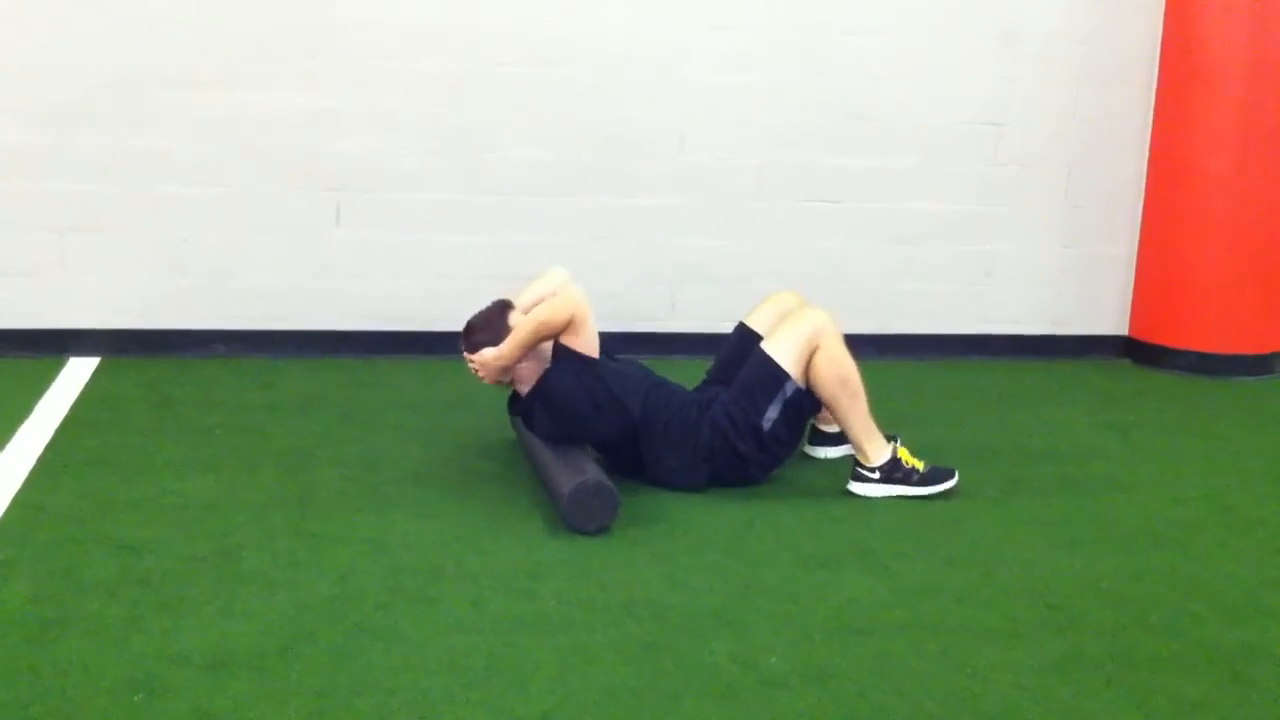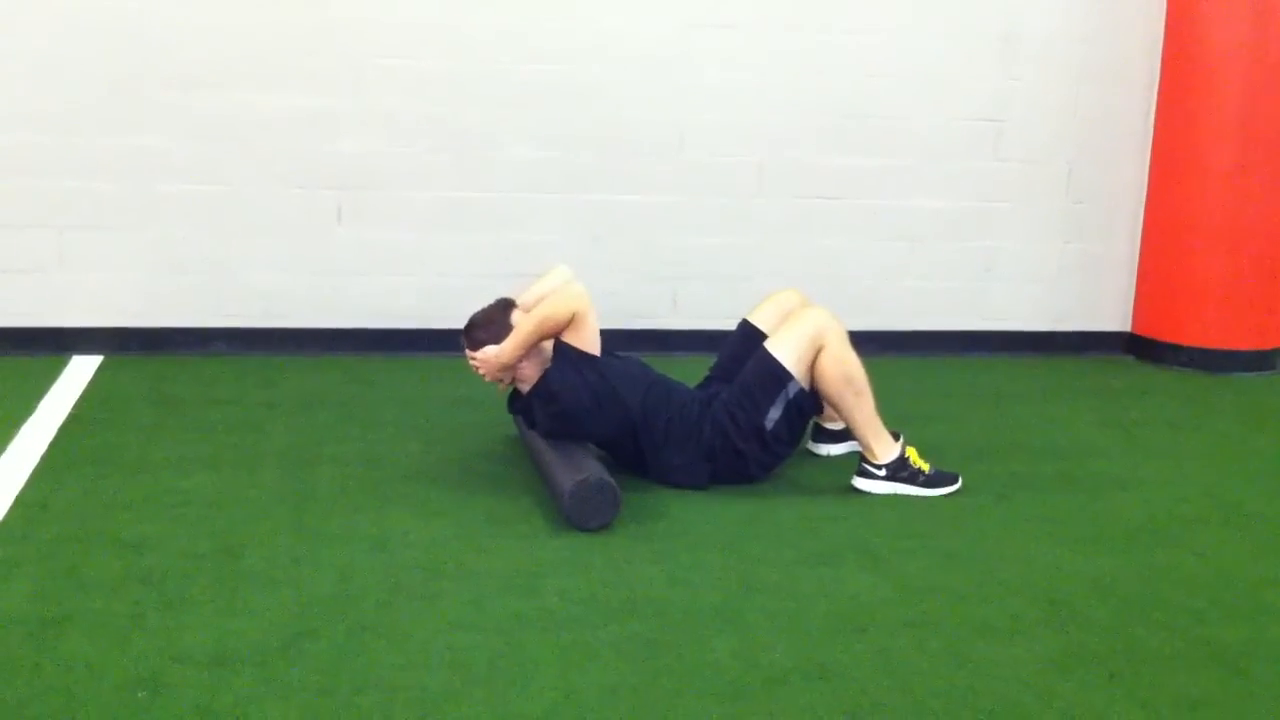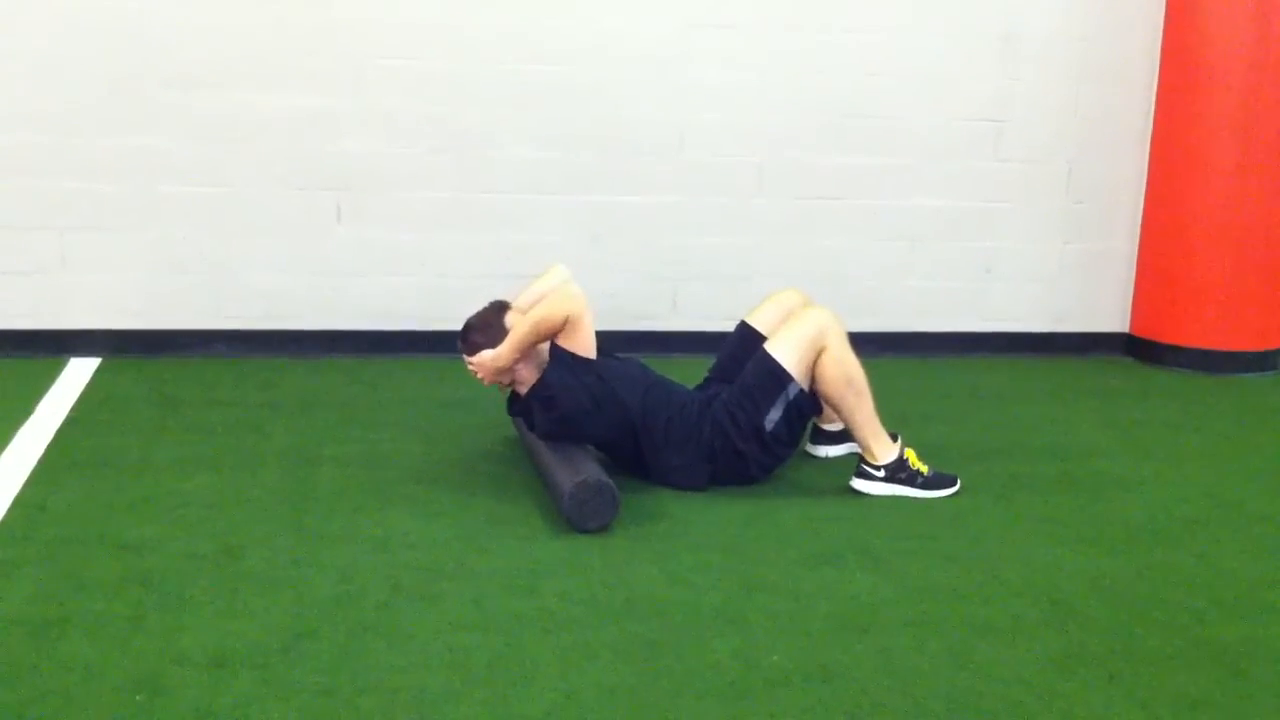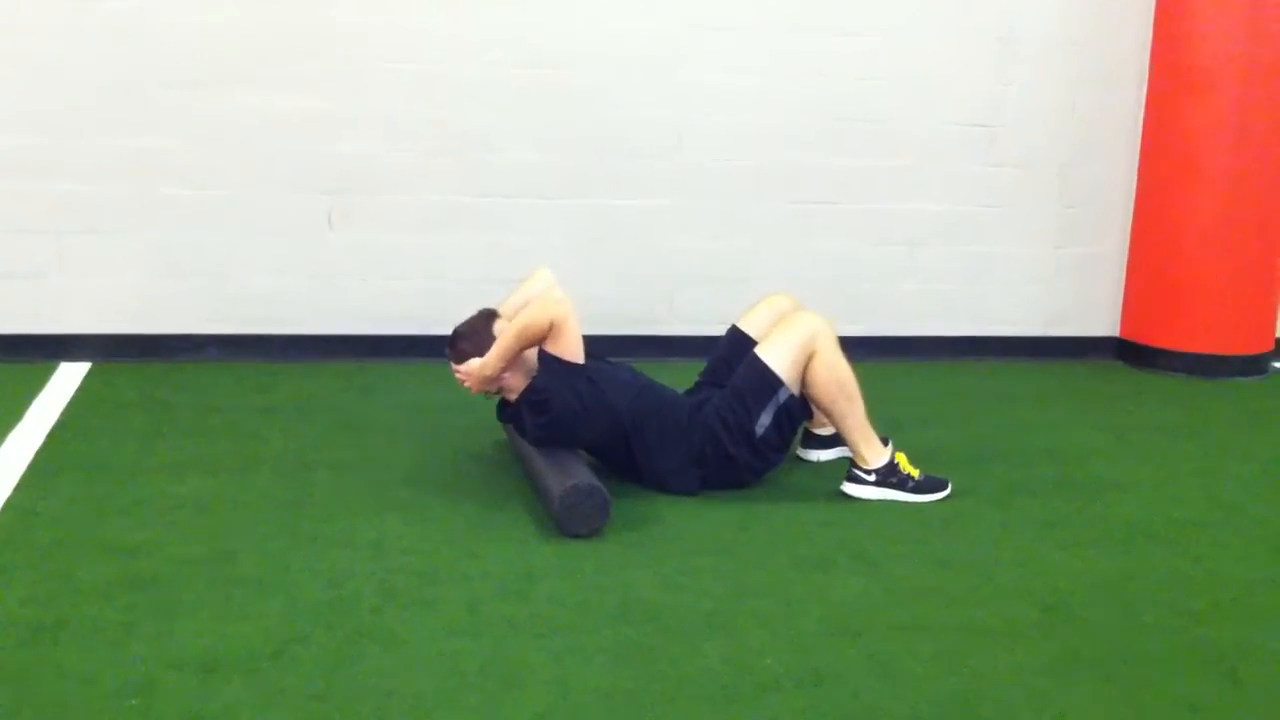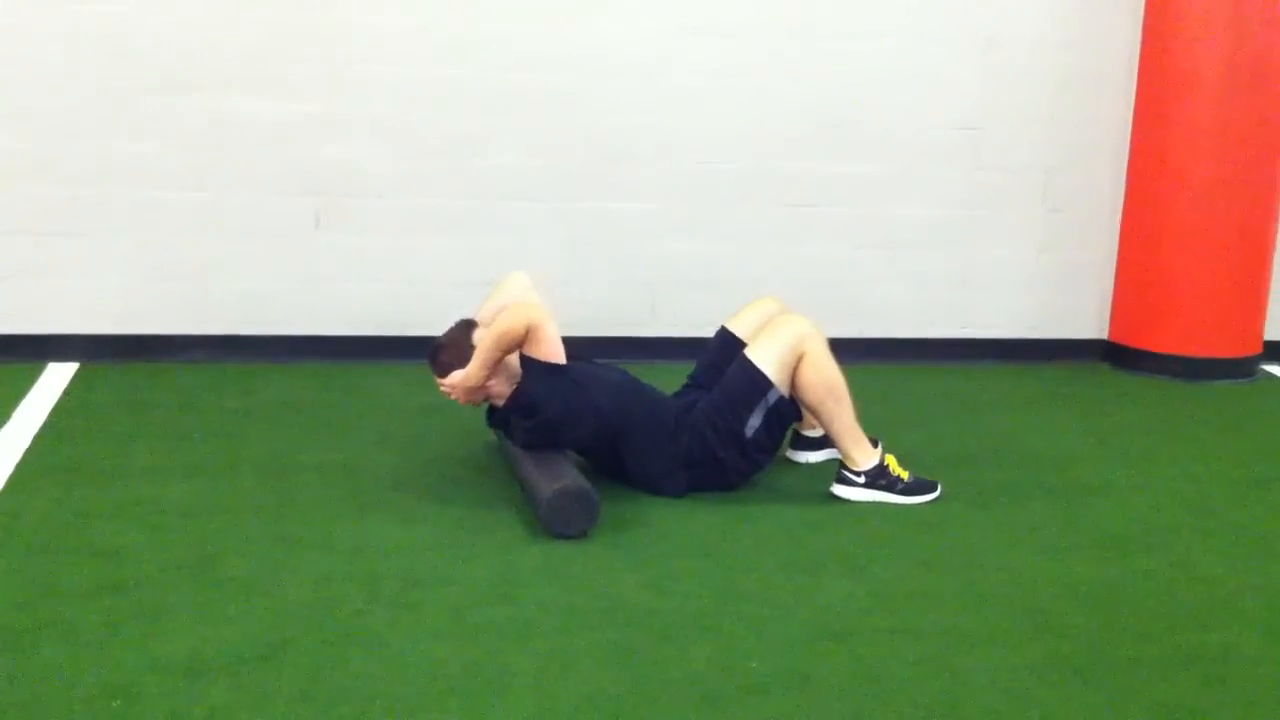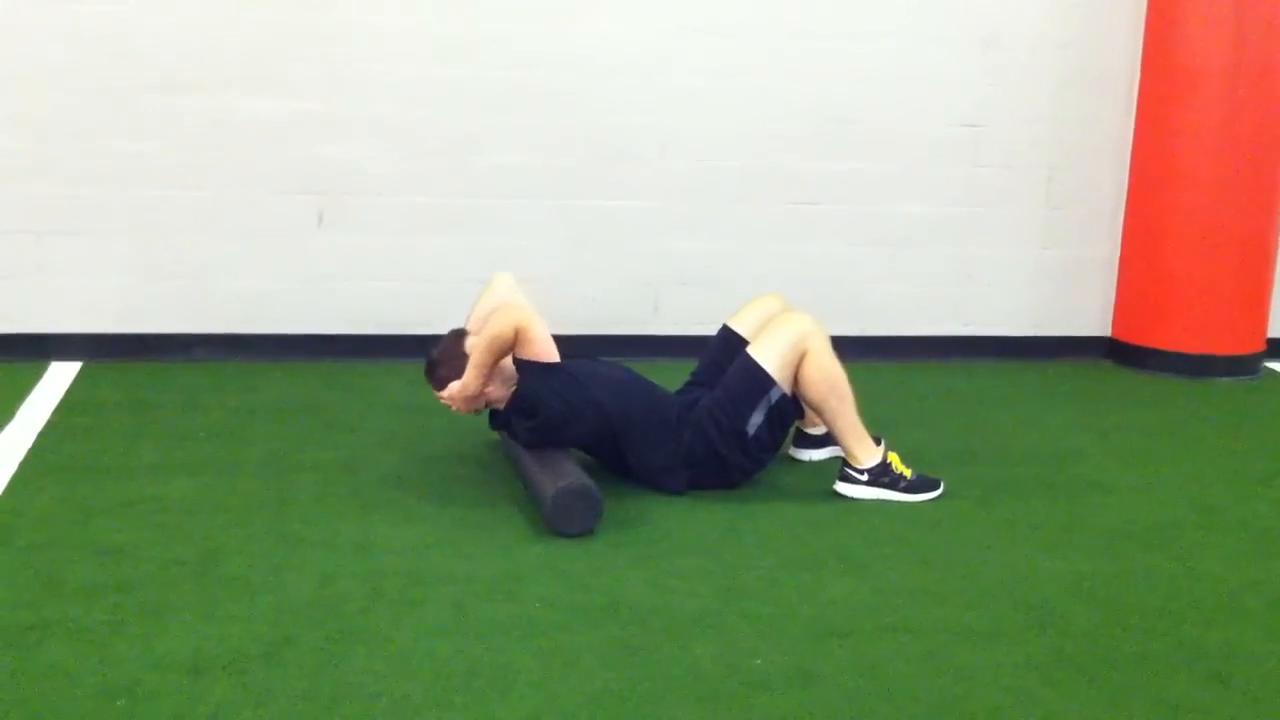
dt=0.3s
person 1, frame 1
left shoulder: (539, 391)
right shoulder: (562, 397)
left elbow: (558, 279)
right elbow: (572, 302)
left wrist: (500, 321)
right wrist: (503, 356)
left hip: (704, 410)
right hip: (723, 446)
left knee: (787, 304)
right knee: (815, 326)
left ankle: (829, 429)
right ankle: (877, 463)
person 1, frame 2
left shoulder: (540, 388)
right shoulder: (562, 395)
left elbow: (561, 277)
right elbow: (575, 299)
left wrist: (508, 315)
right wrist: (507, 352)
left hip: (708, 406)
right hip: (726, 443)
left knee: (791, 302)
right knee: (818, 325)
left ankle: (833, 426)
right ankle: (884, 461)
person 1, frame 3
left shoulder: (540, 391)
right shoulder: (559, 397)
left elbow: (558, 277)
right elbow: (571, 302)
left wrist: (503, 319)
right wrist: (503, 357)
left hip: (706, 407)
right hip: (725, 444)
left knee: (792, 302)
right knee: (819, 326)
left ankle: (831, 427)
right ankle: (884, 461)
person 1, frame 4
left shoulder: (530, 397)
right shoulder: (550, 404)
left elbow: (543, 280)
right elbow: (555, 306)
left wrist: (488, 330)
right wrist: (490, 362)
left hip: (698, 412)
right hip: (717, 448)
left knee: (783, 307)
right knee: (811, 330)
left ankle: (823, 432)
right ankle: (874, 467)
person 1, frame 5
left shoulder: (517, 401)
right shoulder: (538, 407)
left elbow: (517, 286)
right elbow: (530, 312)
left wrist: (468, 339)
right wrist: (473, 372)
left hip: (686, 413)
right hip: (706, 450)
left knee: (770, 310)
right knee: (799, 333)
left ankle: (812, 433)
right ankle: (864, 468)
person 1, frame 6
left shoulder: (519, 402)
right shoulder: (537, 407)
left elbow: (503, 287)
right elbow: (517, 316)
left wrist: (464, 347)
right wrist: (471, 381)
left hip: (688, 411)
right hip: (707, 448)
left knee: (772, 308)
right knee: (800, 331)
left ankle: (815, 432)
right ankle: (867, 466)
